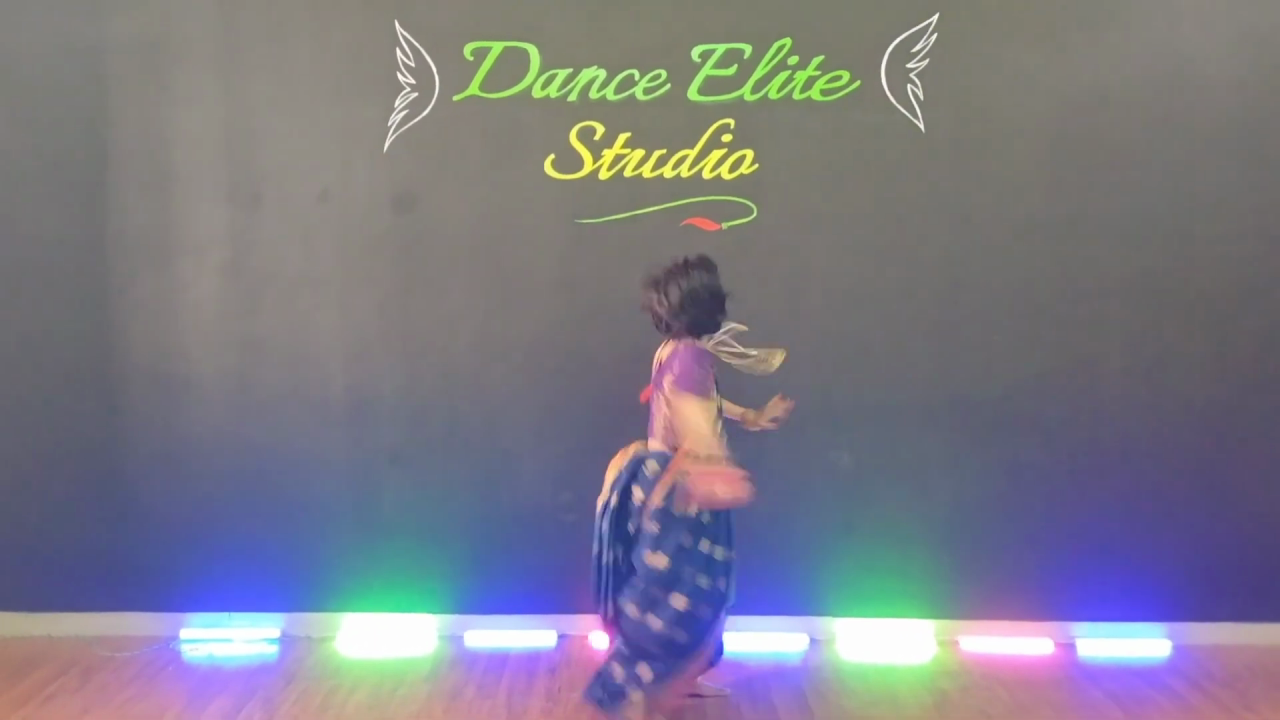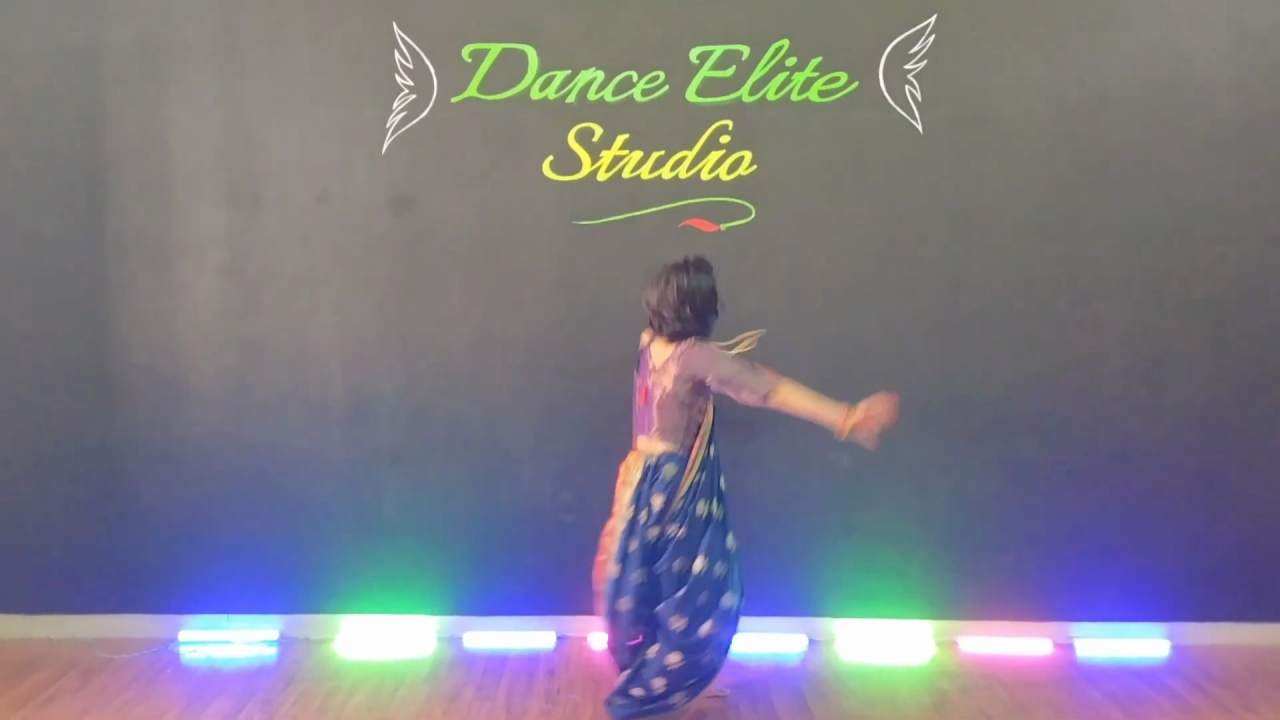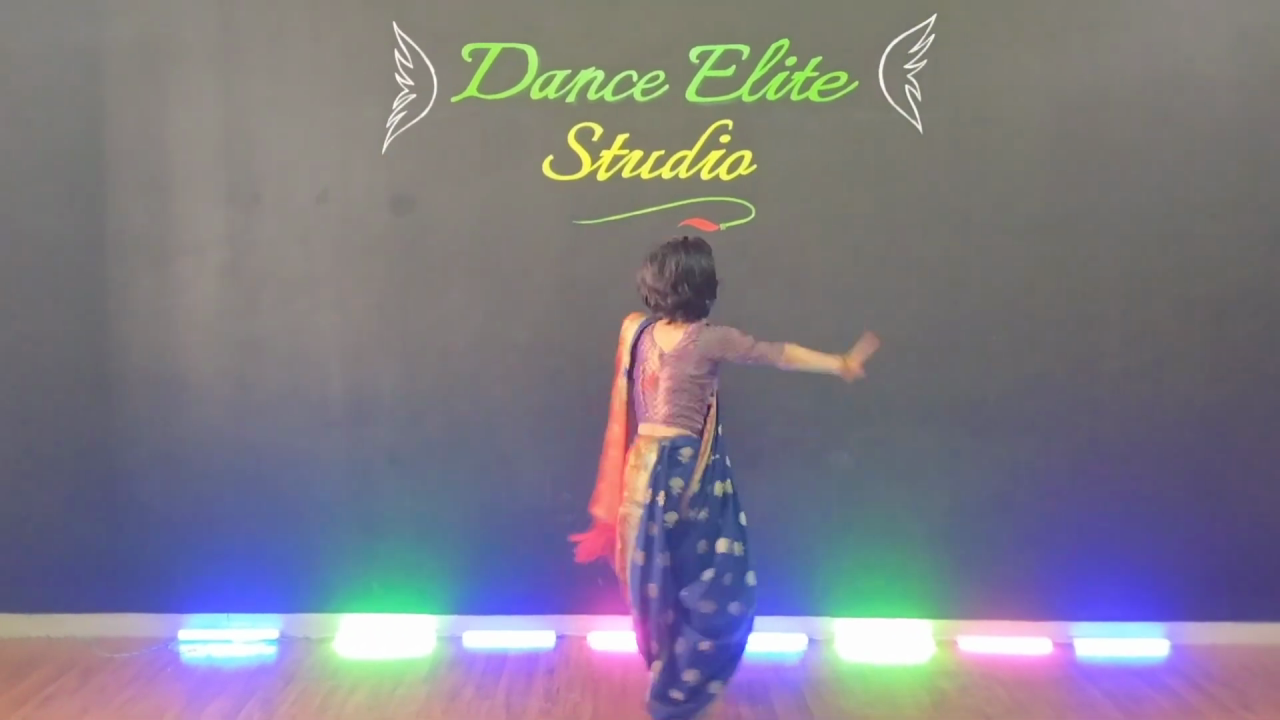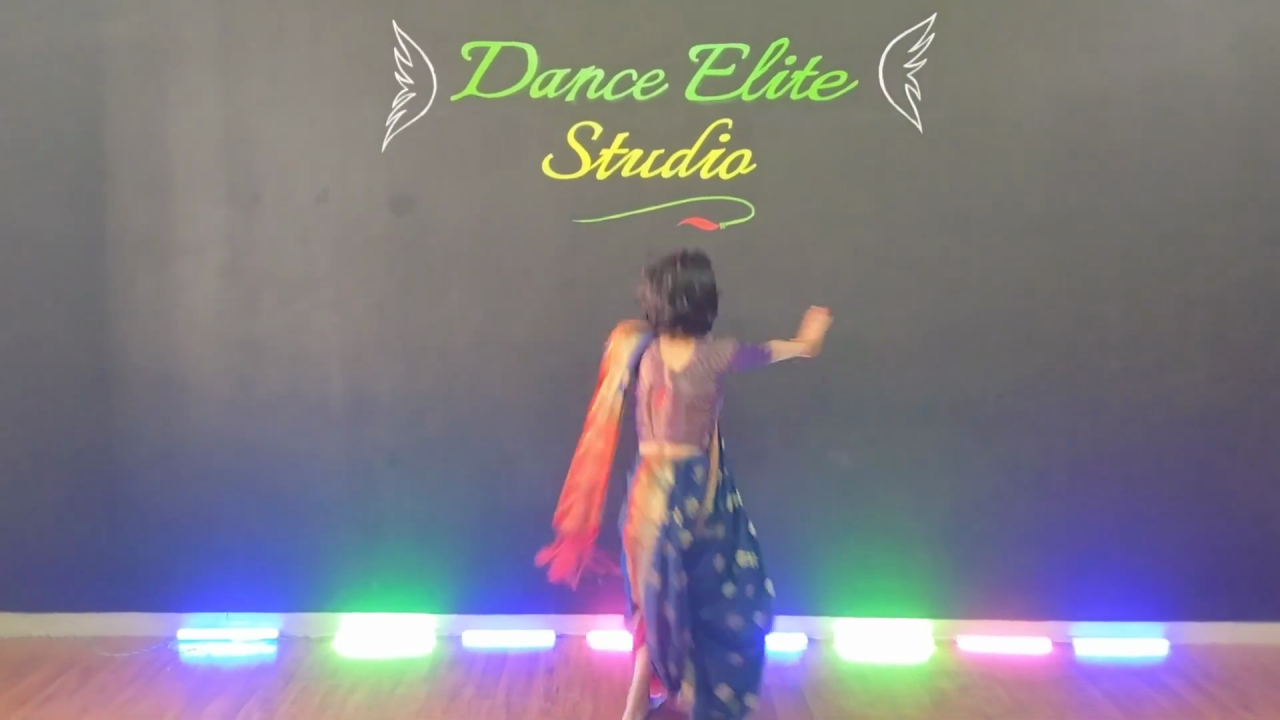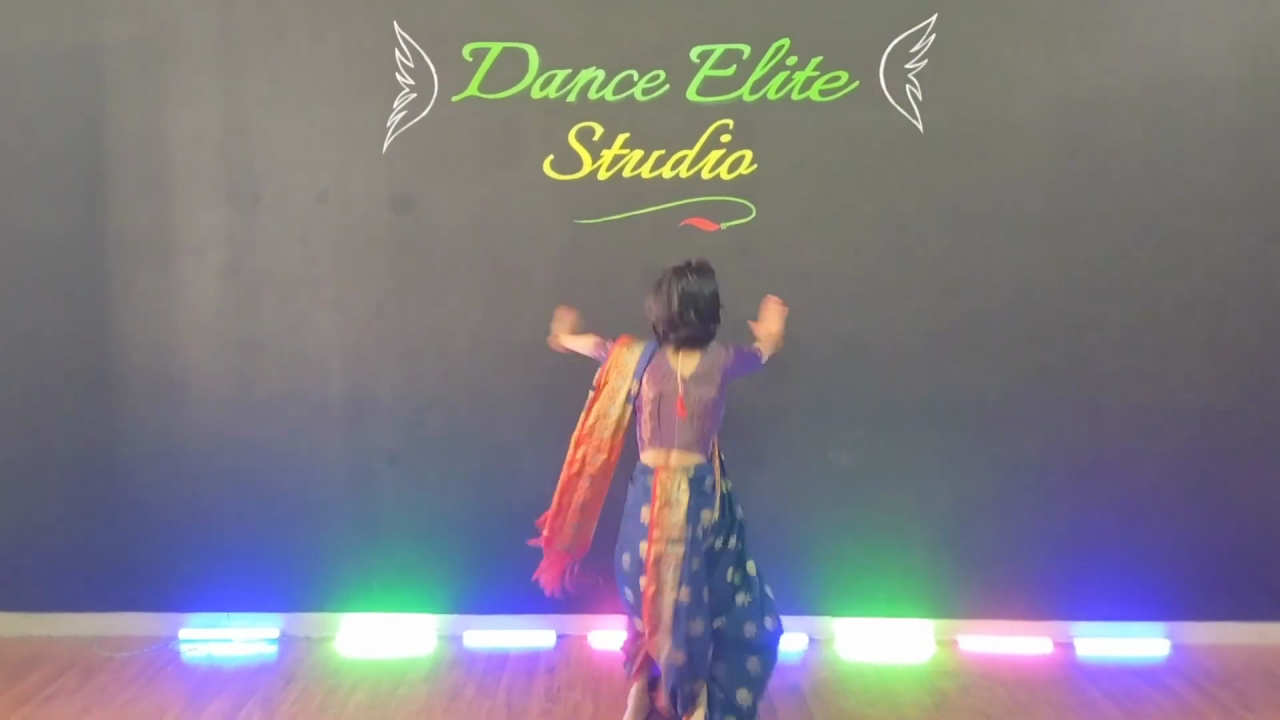
dt=0.1s
person 1, frame 1
left shoulder: (677, 350)
right shoulder: (692, 355)
right elbow: (692, 403)
left wrist: (753, 417)
right wrist: (711, 463)
left hip: (666, 483)
right hip: (671, 487)
left knee: (698, 586)
right knee: (682, 596)
left ankle: (678, 676)
person 1, frame 2
left shoulder: (654, 346)
right shoulder: (702, 356)
right elbow: (768, 390)
right wrist: (843, 418)
left hip: (650, 479)
right hip: (682, 486)
left knee: (677, 594)
right knee: (703, 603)
person 1, frame 3
left shoulder: (636, 330)
right shoulder: (708, 338)
right elbow: (776, 354)
right wrist: (841, 363)
left hip: (643, 466)
right hip: (691, 472)
left knee: (667, 584)
right knee: (717, 586)
left ankle: (671, 681)
person 1, frame 4
left shoulder: (632, 342)
right shoulder: (719, 353)
right elbow: (769, 353)
right wrist: (806, 343)
left hip: (648, 484)
right hip: (699, 487)
left knee: (661, 600)
right knee: (725, 597)
person 1, frame 5
left shoulder: (631, 355)
right shoulder: (717, 360)
left elbow: (595, 346)
right elbow: (758, 354)
left wrist: (566, 336)
right wrist: (768, 335)
left hip: (643, 492)
right hip: (698, 498)
left knee: (649, 601)
right knee: (714, 606)
